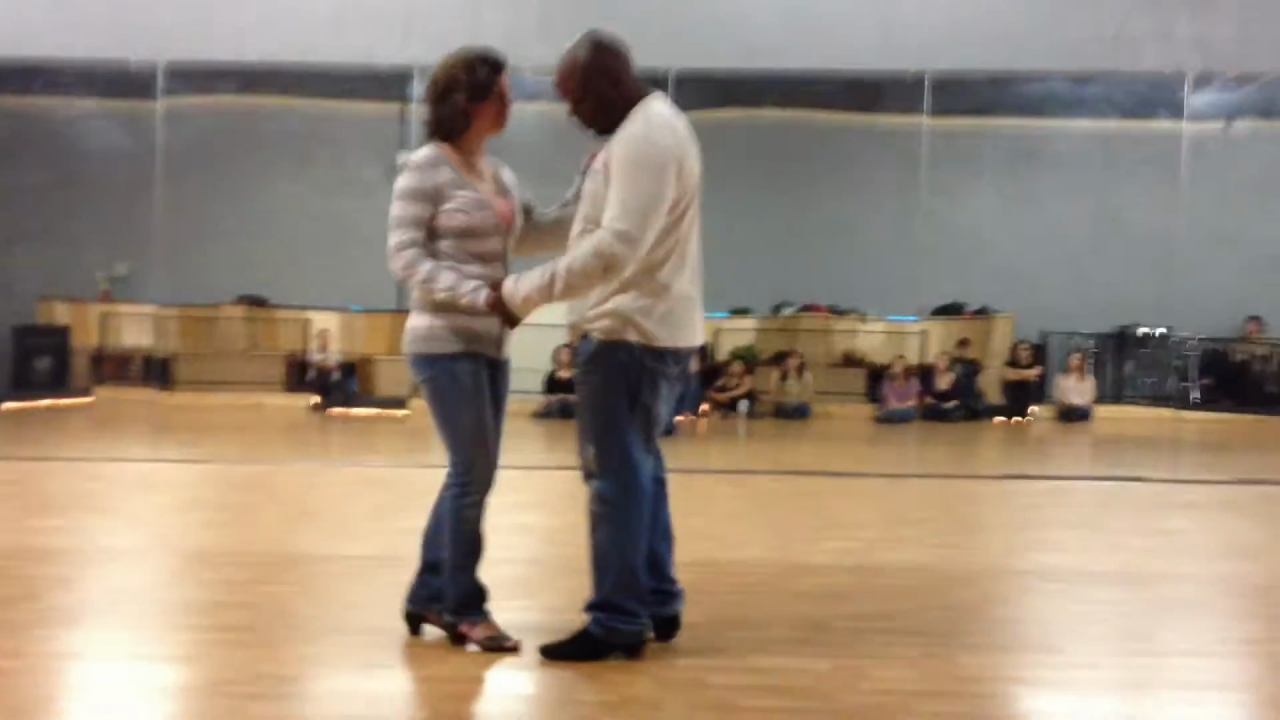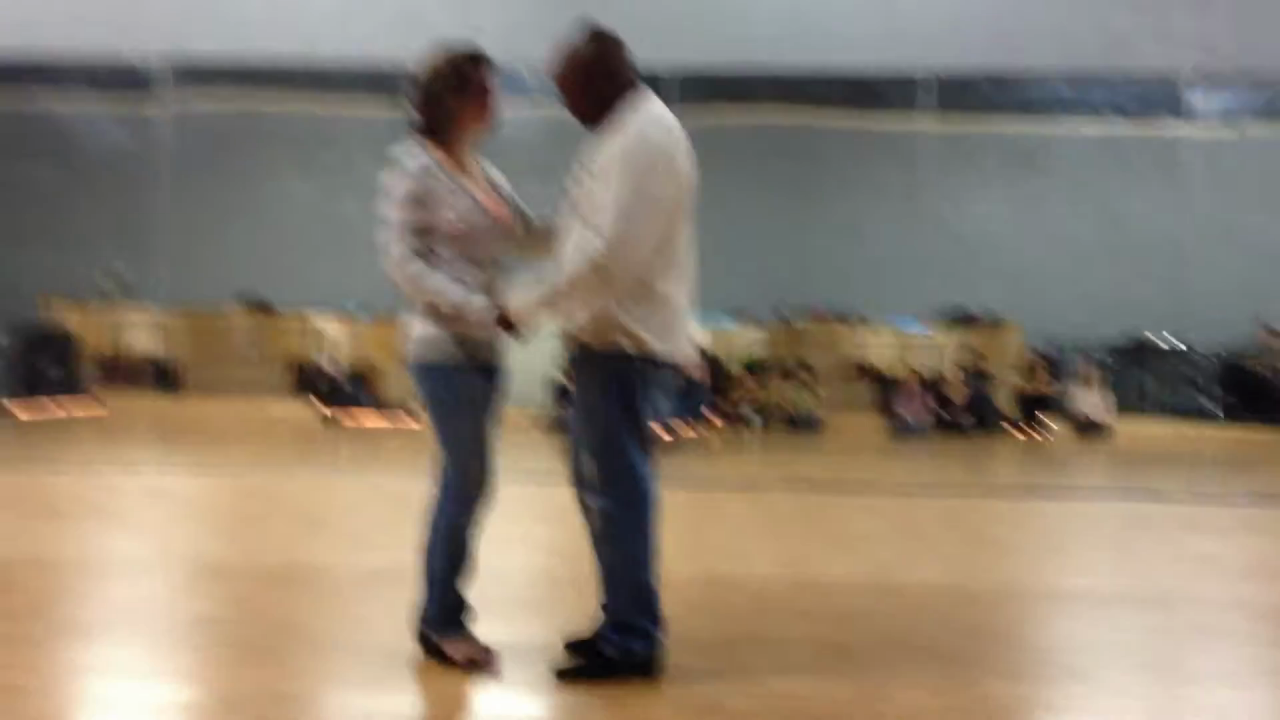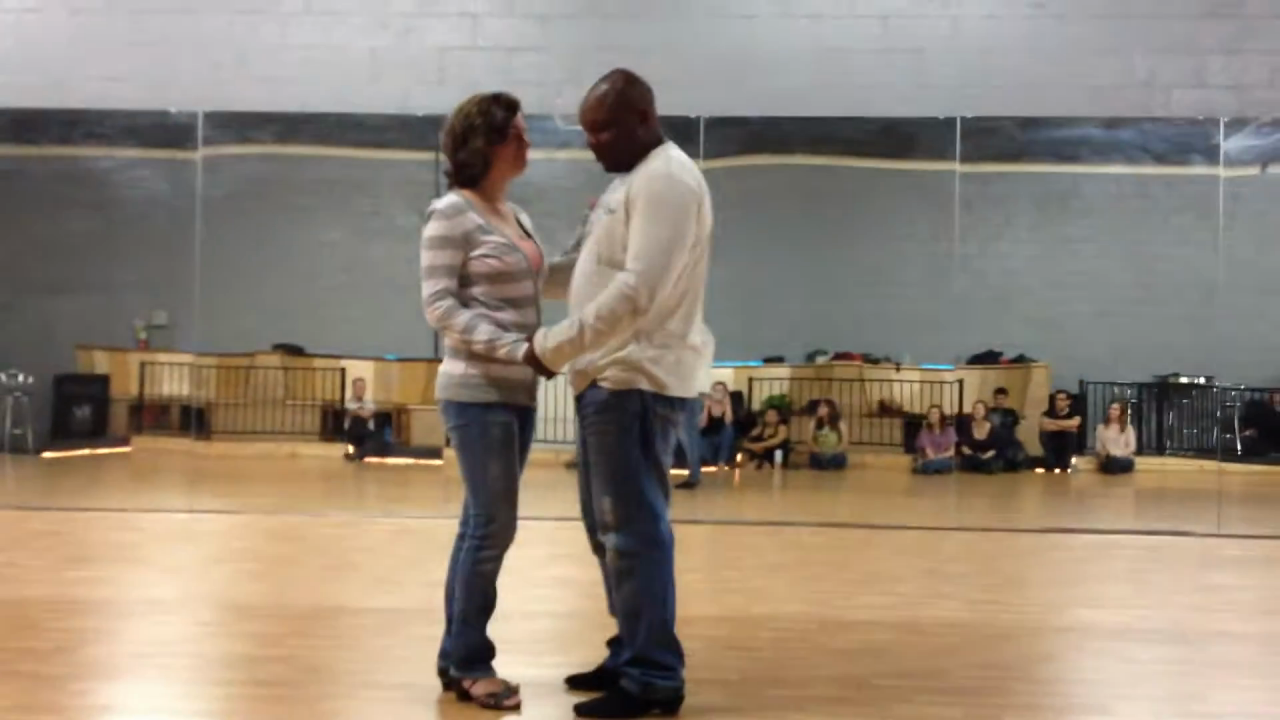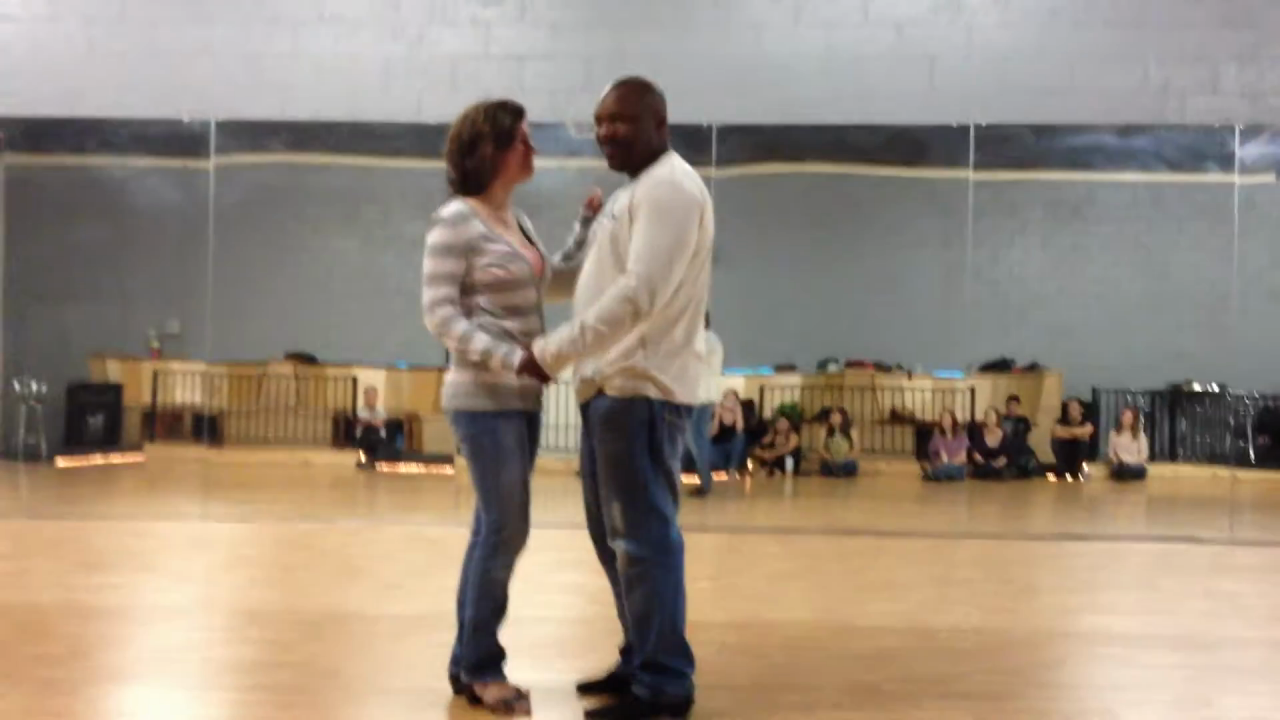
dt=0.3s
person 1, frame 1
left shoulder: (647, 138)
right shoulder: (641, 131)
left elbow: (616, 248)
left wrist: (522, 293)
right wrist: (529, 288)
left hip: (633, 332)
right hip: (638, 327)
left knee: (616, 474)
right knee: (638, 470)
left ankle: (618, 620)
right ankle: (656, 601)
person 1, frame 2
left shoulder: (638, 136)
right shoulder: (632, 130)
left elbow: (609, 253)
left wrist: (523, 306)
left hip: (625, 338)
right hip: (617, 334)
left knee: (615, 487)
right knee: (603, 481)
left ankle: (631, 641)
right ankle: (628, 619)
person 1, frame 3
left shoulder: (667, 180)
right shoulder: (635, 180)
left elbow: (639, 292)
left wrist: (553, 346)
right wrist: (562, 347)
left hip: (638, 382)
right hip: (610, 378)
left knee: (633, 530)
right knee: (612, 527)
right ankle: (632, 656)
person 1, frame 4
left shoulder: (671, 188)
right shoulder: (635, 190)
left elbow: (640, 295)
left wrist: (552, 351)
left hip: (642, 391)
right hip: (612, 386)
left knee: (643, 537)
right knee: (616, 536)
right ankle: (642, 662)
person 2, frame 1
left shoulder: (498, 175)
right shoulder: (425, 168)
left elbow: (538, 235)
right elbow: (404, 255)
right wrist: (475, 294)
left hip: (488, 345)
right hip: (444, 343)
left knee: (471, 475)
right knee: (474, 473)
left ankle: (429, 596)
right ankle: (464, 607)
person 2, frame 2
left shoulder: (489, 174)
right shoulder: (416, 168)
left elbow: (528, 237)
right elbow: (402, 262)
right wrist: (476, 305)
left hip: (482, 350)
right hip: (444, 348)
left knee: (461, 480)
right knee: (469, 479)
left ankle: (440, 617)
right ankle: (444, 622)
person 2, frame 3
left shoulder: (515, 216)
right shoulder: (451, 213)
left elbow: (545, 283)
right elbow: (439, 305)
right wrist: (514, 347)
left hip: (516, 392)
right hip: (477, 392)
left knee: (484, 525)
right knee: (492, 526)
left ankle: (457, 655)
right ankle: (469, 663)
person 2, frame 4
left shoulder: (519, 222)
right shoulder: (456, 221)
left elbow: (554, 283)
right elbow: (440, 313)
left wrist: (587, 225)
right wrist: (507, 359)
left hip: (521, 399)
right hip: (484, 399)
left knee: (496, 532)
right knee: (504, 532)
left ankle: (469, 662)
right ankle: (481, 669)
